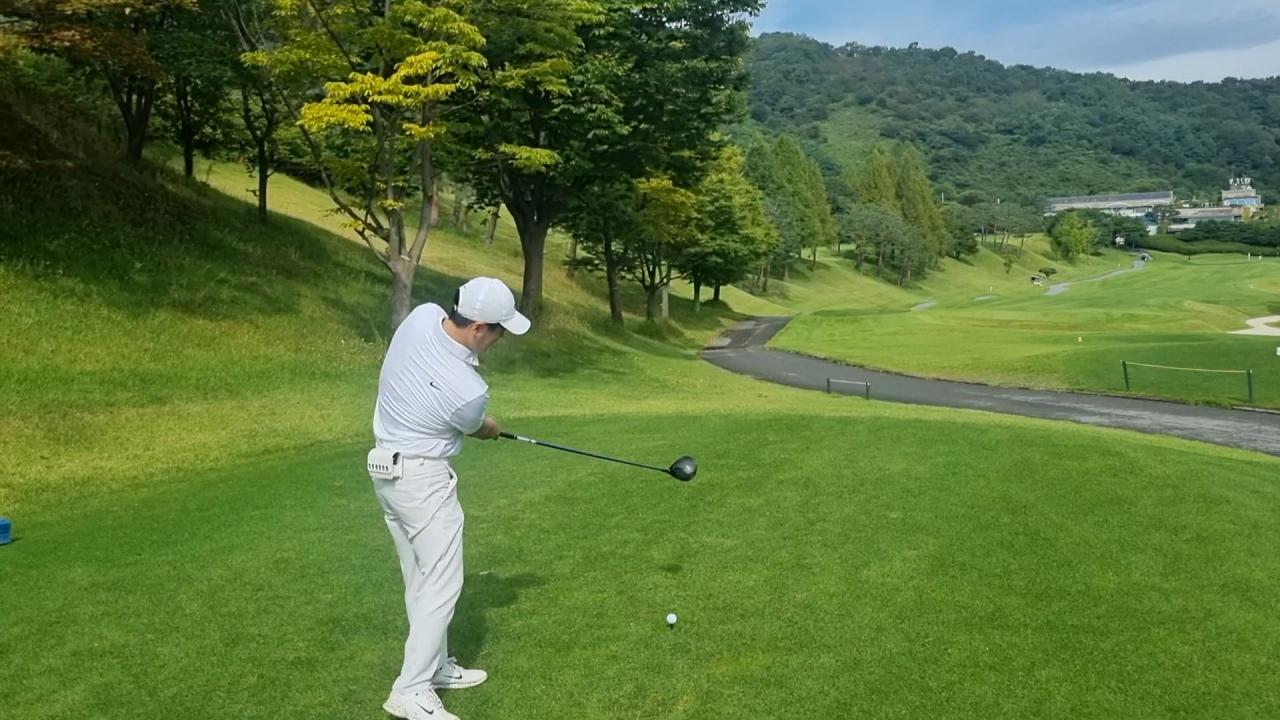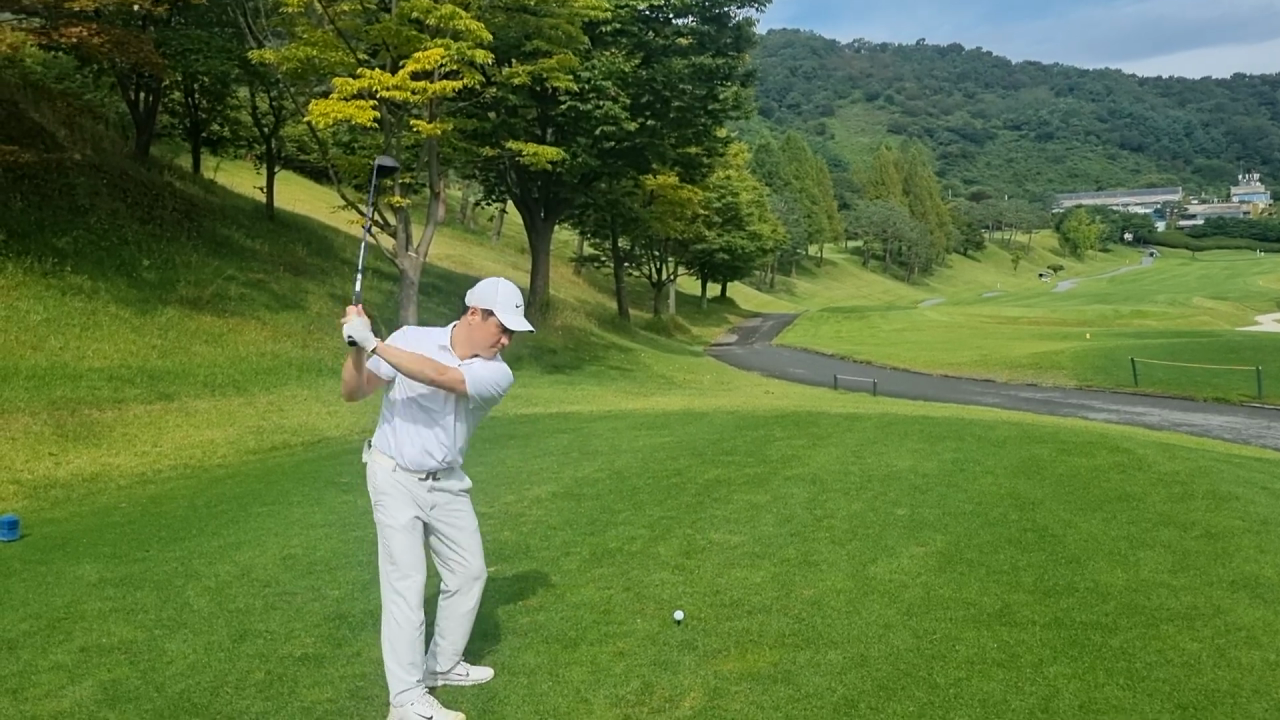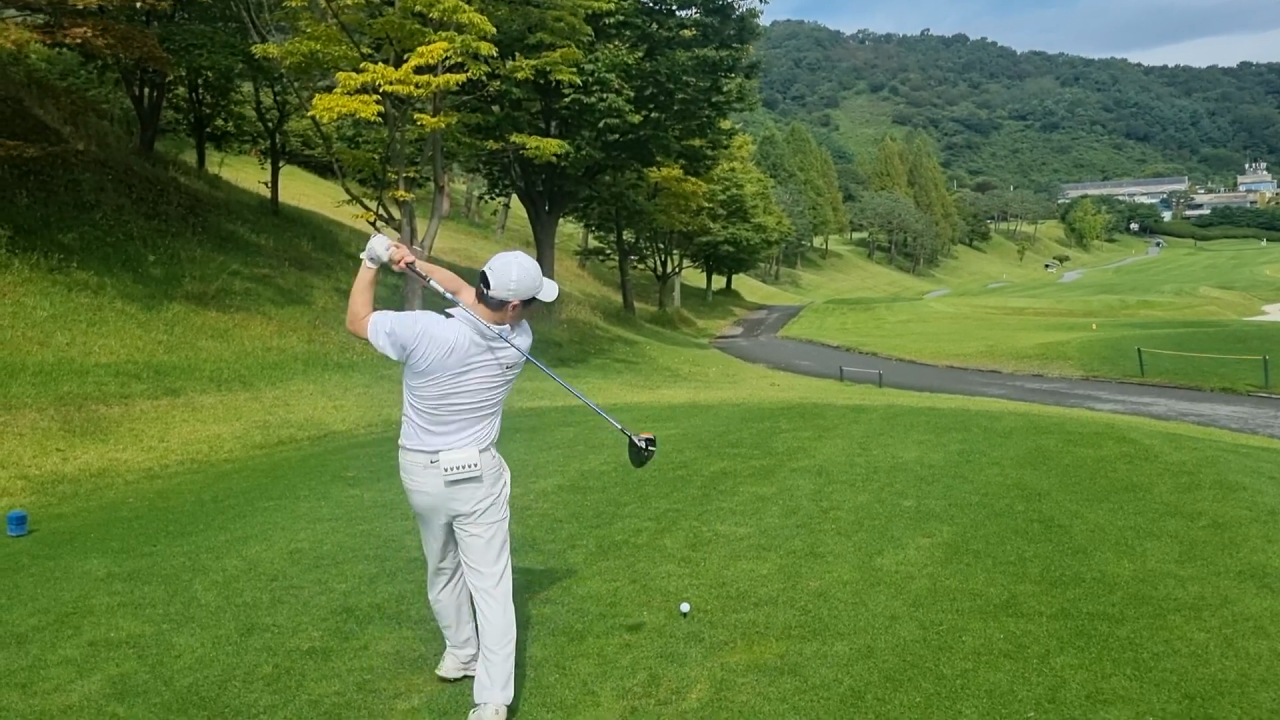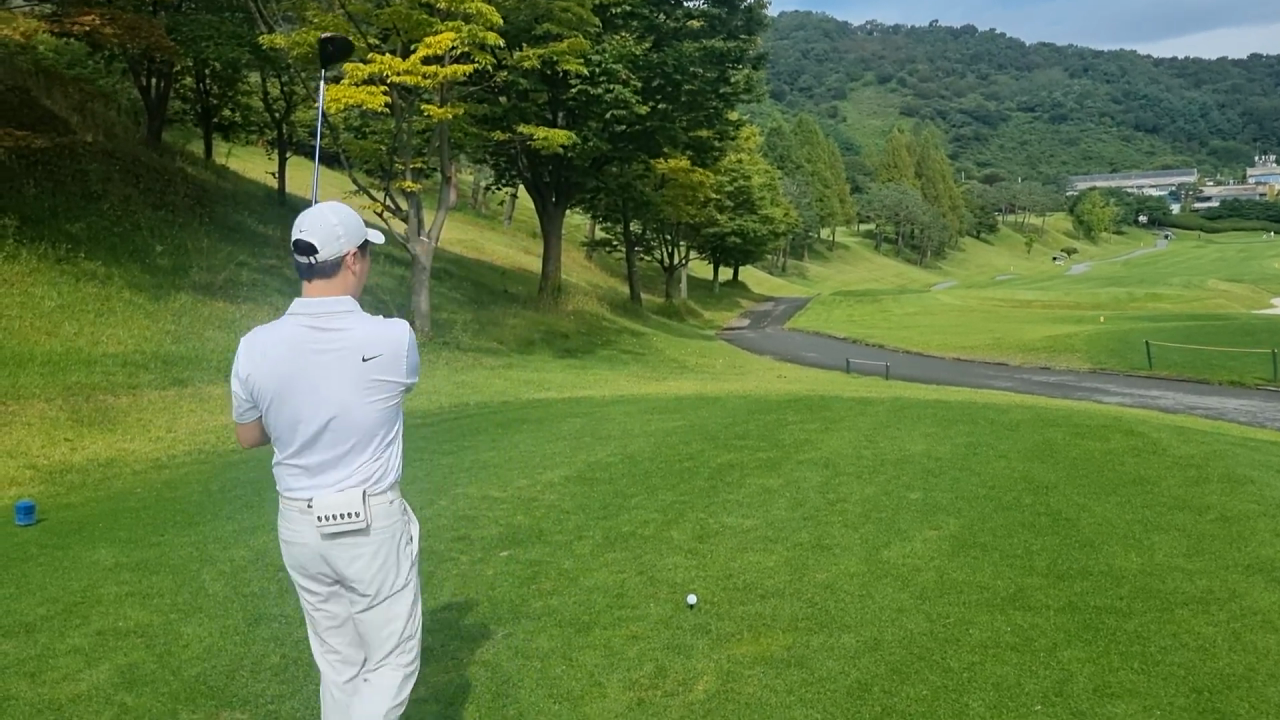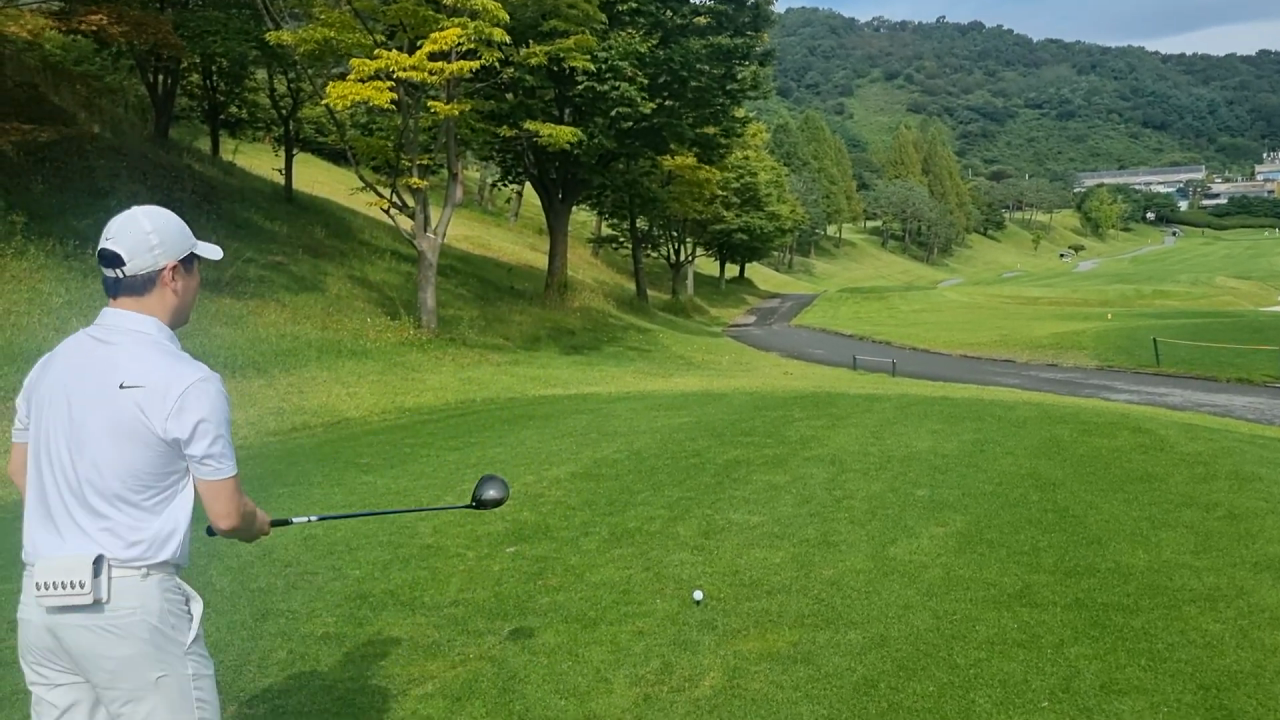
dt=1s
person 1, frame 1
left shoulder: (424, 316)
right shoulder: (467, 390)
right elbow: (479, 428)
right wrist: (492, 428)
left hip: (396, 470)
right hip: (423, 479)
left knee: (424, 578)
right knee: (442, 583)
left ankle: (434, 667)
person 1, frame 2
left shoulder: (496, 375)
right shoulder: (411, 338)
left elbow: (436, 375)
right elbow: (353, 391)
left wrist: (373, 343)
right wrist: (356, 347)
left hip: (448, 484)
right hip: (395, 479)
left knee: (467, 574)
right knee: (405, 588)
left ankle: (442, 663)
person 1, frame 3
left shoulder: (423, 331)
right shoulder: (518, 341)
left elbow: (356, 321)
right elbow: (464, 290)
left wrist: (372, 260)
right wrist: (415, 261)
left hip: (421, 472)
right hip: (477, 473)
left knee: (444, 569)
right knee: (491, 583)
left ankle: (460, 655)
person 1, frame 4
left shoulder: (257, 348)
right shoulder: (394, 338)
left elbow: (249, 436)
left hip: (298, 526)
right hip: (371, 524)
left knee: (338, 667)
right knee: (389, 664)
person 1, frame 5
left shoulder: (51, 365)
right shoulder: (188, 382)
left elbow: (22, 476)
right elbow: (226, 517)
right wrist: (256, 522)
left hip: (42, 603)
right hip: (132, 603)
